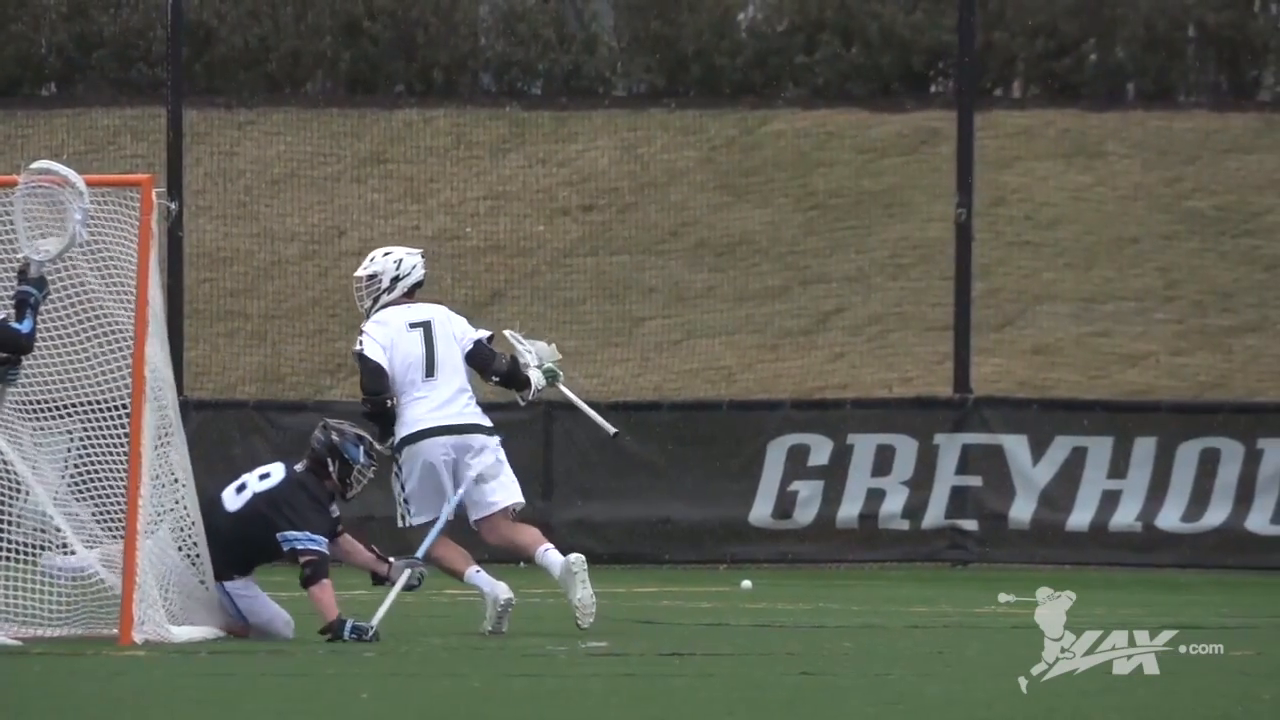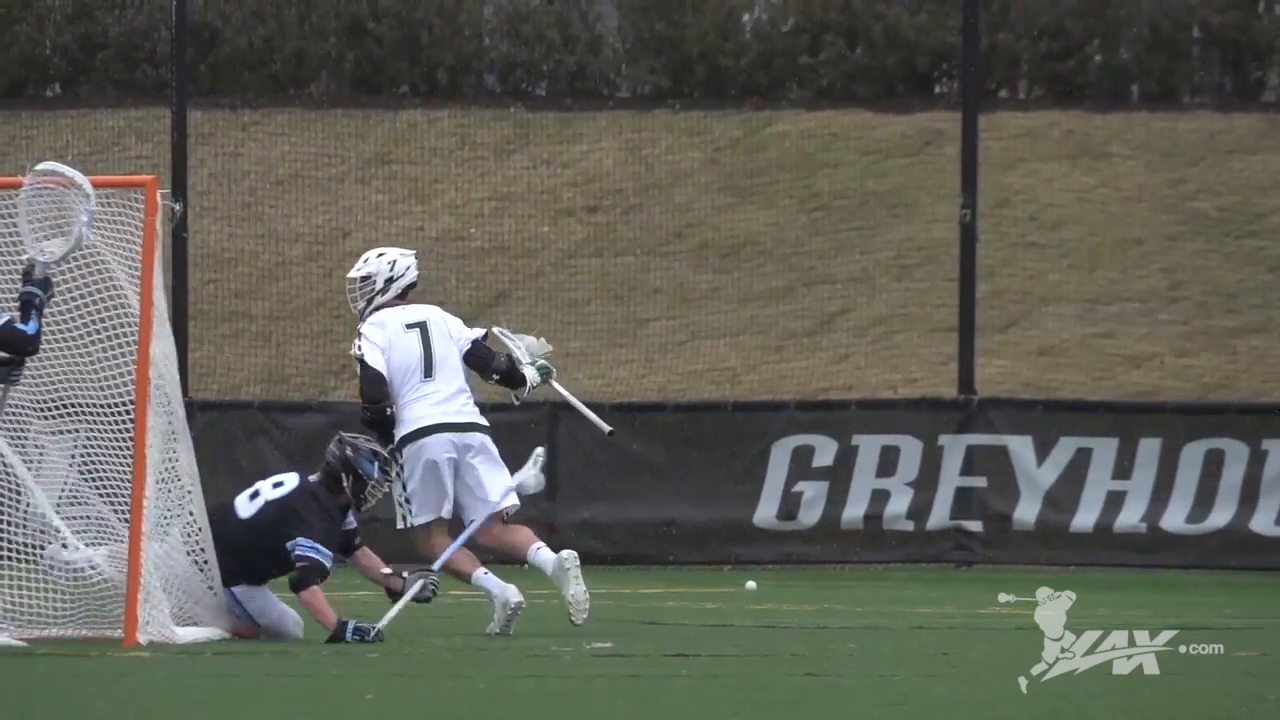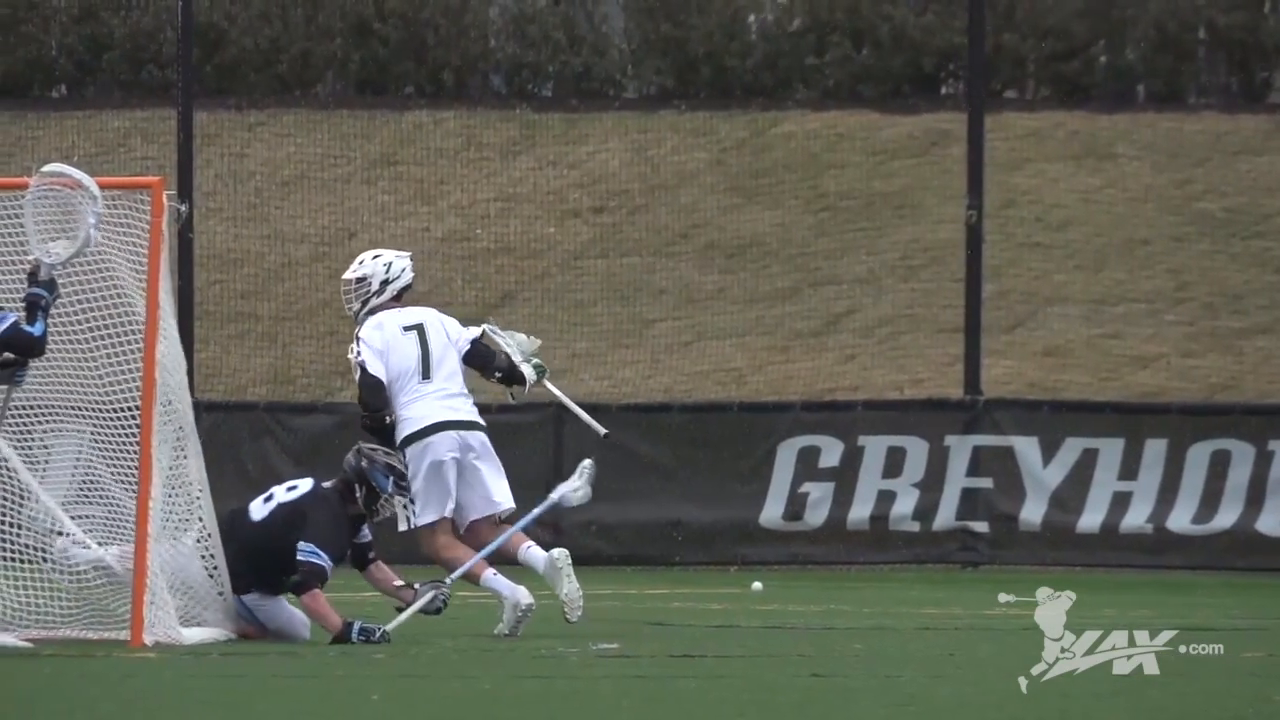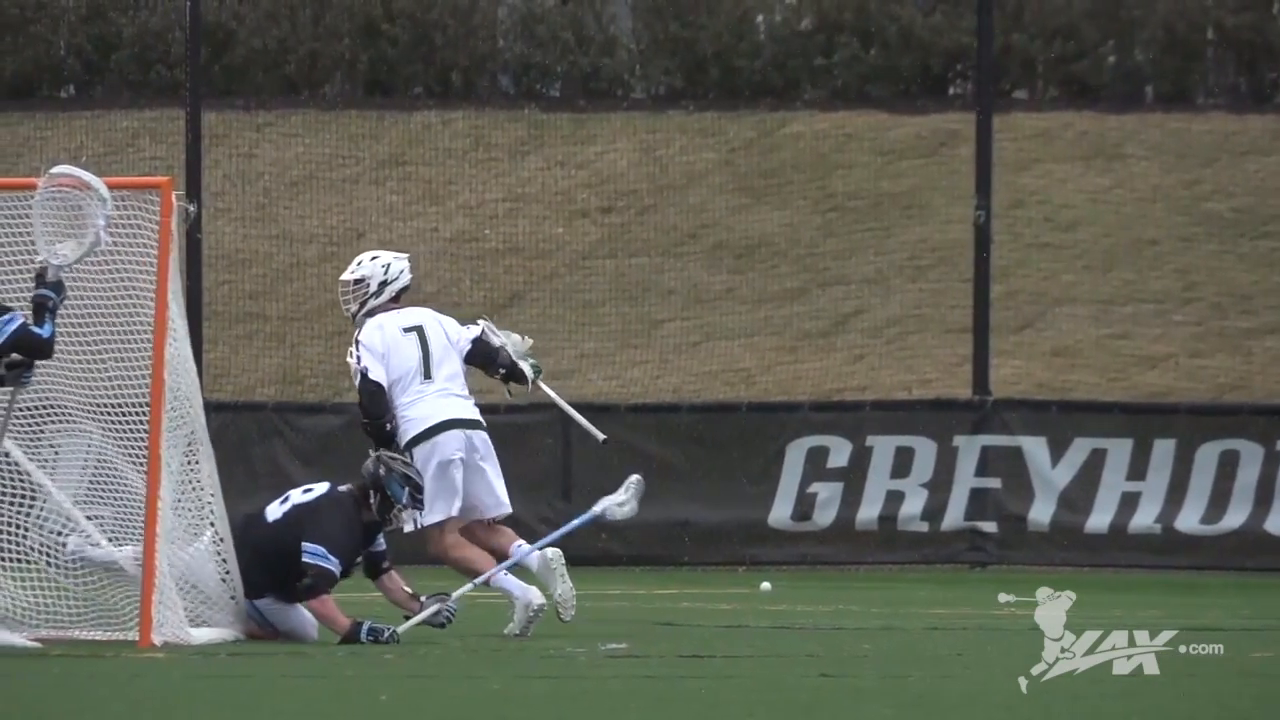
dt=0.2s
person 1, frame 1
left shoulder: (378, 326)
right shoulder: (446, 316)
left elbow: (375, 388)
right elbow: (490, 363)
left wrist: (385, 435)
right wrist: (532, 379)
left hip: (421, 438)
right hip: (472, 430)
left knee: (431, 537)
right knee: (498, 527)
left ankle: (491, 588)
right ankle: (560, 563)
person 1, frame 2
left shoulder: (374, 328)
right shoulder: (440, 317)
left elbow: (374, 394)
right elbow: (487, 361)
left wrist: (386, 439)
right wrist: (528, 375)
left hip: (421, 437)
right hip: (470, 429)
left knee: (432, 538)
right knee: (492, 529)
left ankle: (500, 591)
right ankle: (554, 562)
person 1, frame 3
left shoulder: (371, 332)
right shoulder: (436, 318)
left elbow: (373, 400)
right elbow: (486, 359)
left wrist: (385, 444)
right wrist: (525, 373)
left hip: (423, 437)
right hip: (469, 427)
left knee: (437, 539)
right knee: (483, 530)
left ankle: (510, 593)
right ankle: (546, 560)
person 1, frame 4
left shoulder: (370, 334)
right shoulder: (434, 318)
left elbow: (373, 402)
right elbow: (487, 355)
left wrist: (385, 447)
right wrist: (523, 371)
left hip: (427, 436)
right hip: (471, 426)
left knee: (444, 539)
right knee: (480, 528)
left ankle: (522, 593)
right ankle: (540, 559)
person 2, frame 1
left shoulder: (305, 481)
right shoulder: (306, 501)
left elbow: (337, 540)
right elbow: (314, 573)
left wrist: (389, 568)
right wrist: (338, 625)
right hip: (212, 566)
right knee: (279, 630)
person 2, frame 2
left shoulder: (328, 497)
right shoulder: (317, 512)
left elbow: (355, 551)
right elbow: (306, 584)
left wrist: (401, 582)
right wrist: (340, 629)
right hip: (222, 571)
right knee: (288, 631)
person 2, frame 3
left shoulder: (346, 508)
right shoulder: (325, 518)
left elbow: (369, 564)
right elbow: (306, 589)
left wrist: (414, 595)
right wrist: (345, 630)
right hip: (233, 576)
right knee: (296, 633)
person 2, frame 4
left shoulder: (364, 515)
right shoulder: (334, 522)
left elbow: (382, 573)
right elbow: (314, 594)
left wrist: (420, 607)
right wrist: (355, 630)
right hip: (246, 577)
right knee: (304, 634)
